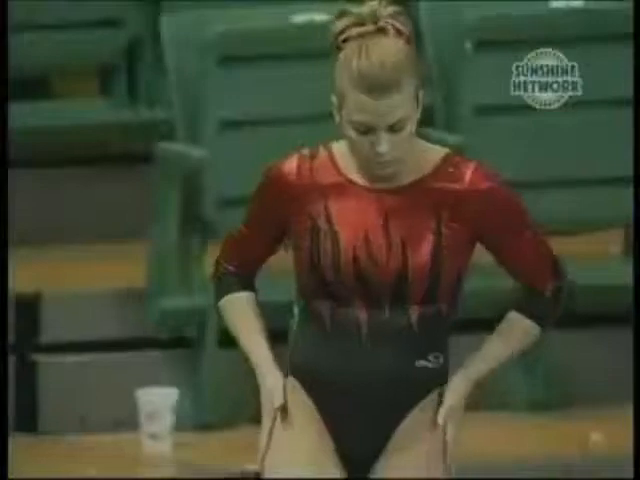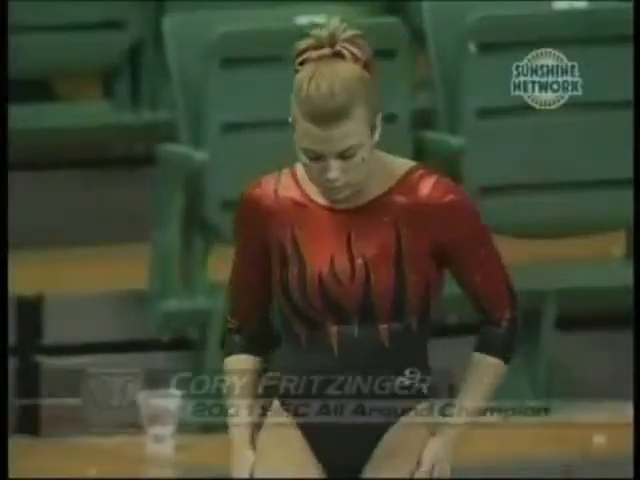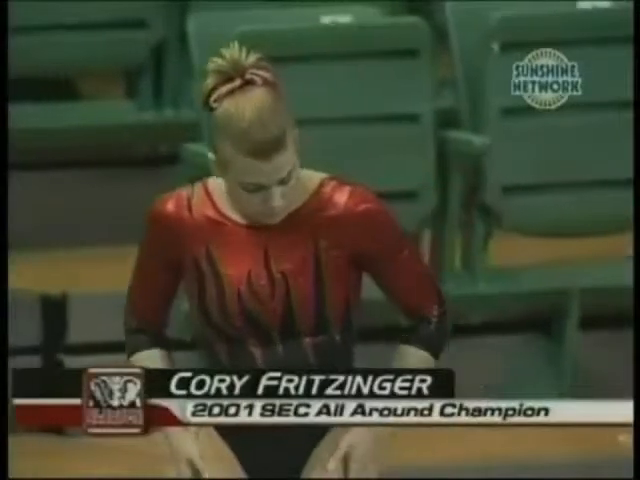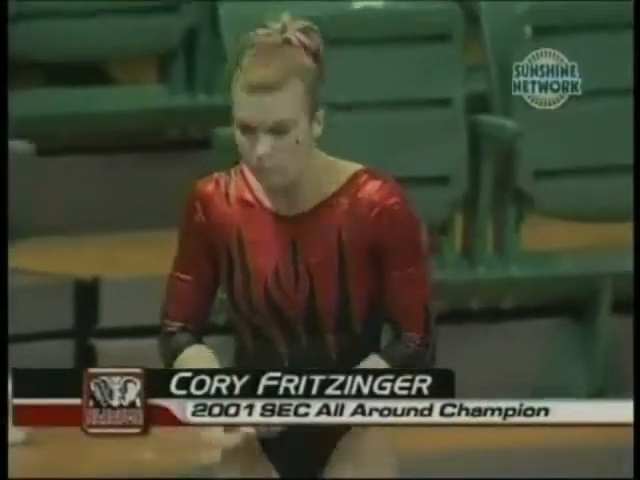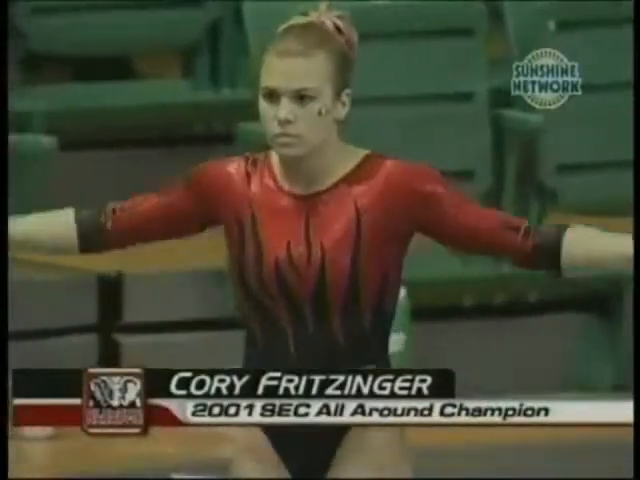
dt=0.7s
person 1, frame 1
left shoulder: (468, 190)
right shoulder: (295, 182)
left elbow: (548, 288)
right elbow: (230, 273)
left wrist: (469, 376)
right wrist: (266, 368)
left hip: (412, 414)
right hip: (311, 406)
person 1, frame 2
left shoulder: (433, 203)
right shoulder: (266, 205)
left elbow: (502, 321)
right elbow: (244, 331)
left wrist: (448, 433)
right wrist: (240, 442)
left hip: (397, 428)
right hip: (295, 425)
person 1, frame 3
left shoulder: (351, 214)
right shoulder: (178, 221)
left elbow: (430, 319)
right elbow: (142, 331)
left wrist: (374, 422)
right wrist: (176, 428)
left hip: (326, 439)
right hip: (227, 444)
person 1, frame 4
left shoulder: (377, 205)
right shoulder: (213, 204)
left elbow: (415, 346)
right elbow: (177, 331)
left hip: (347, 433)
right hip: (253, 438)
person 1, frame 5
left shoulder: (394, 186)
right shoulder: (230, 185)
left elbow: (526, 242)
right elbow: (109, 225)
left wrist: (632, 251)
right wrist: (8, 231)
